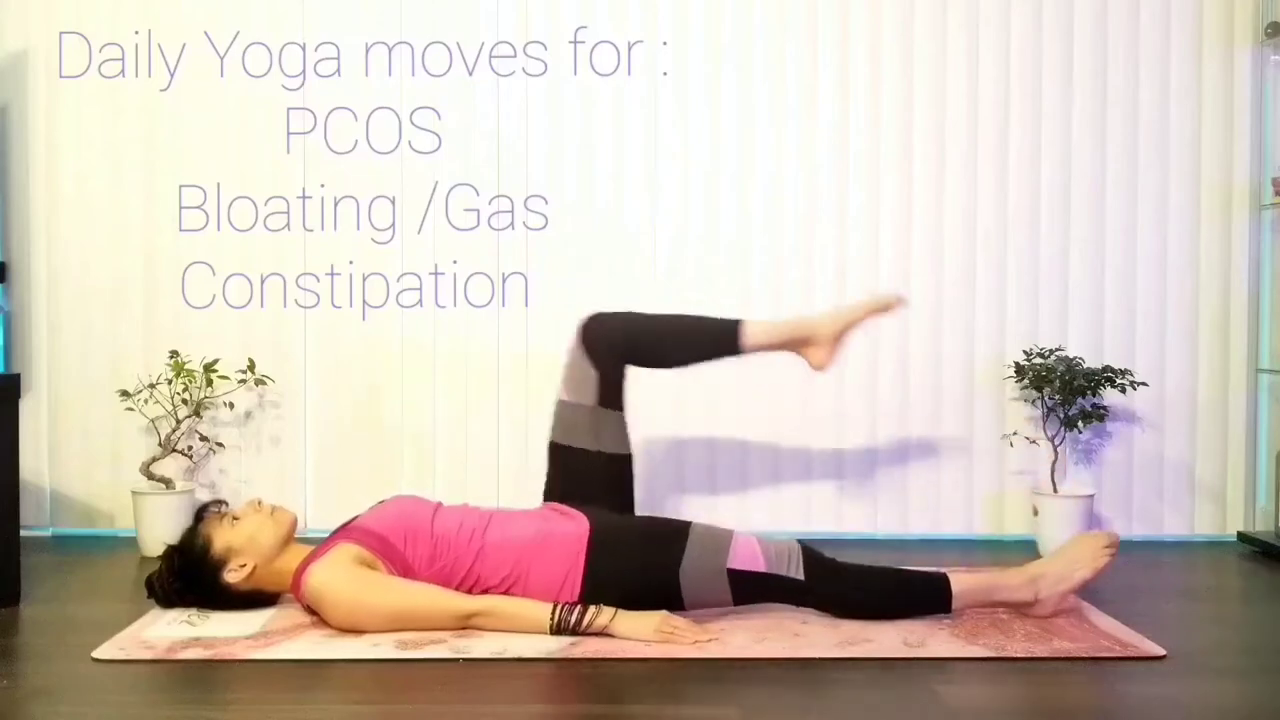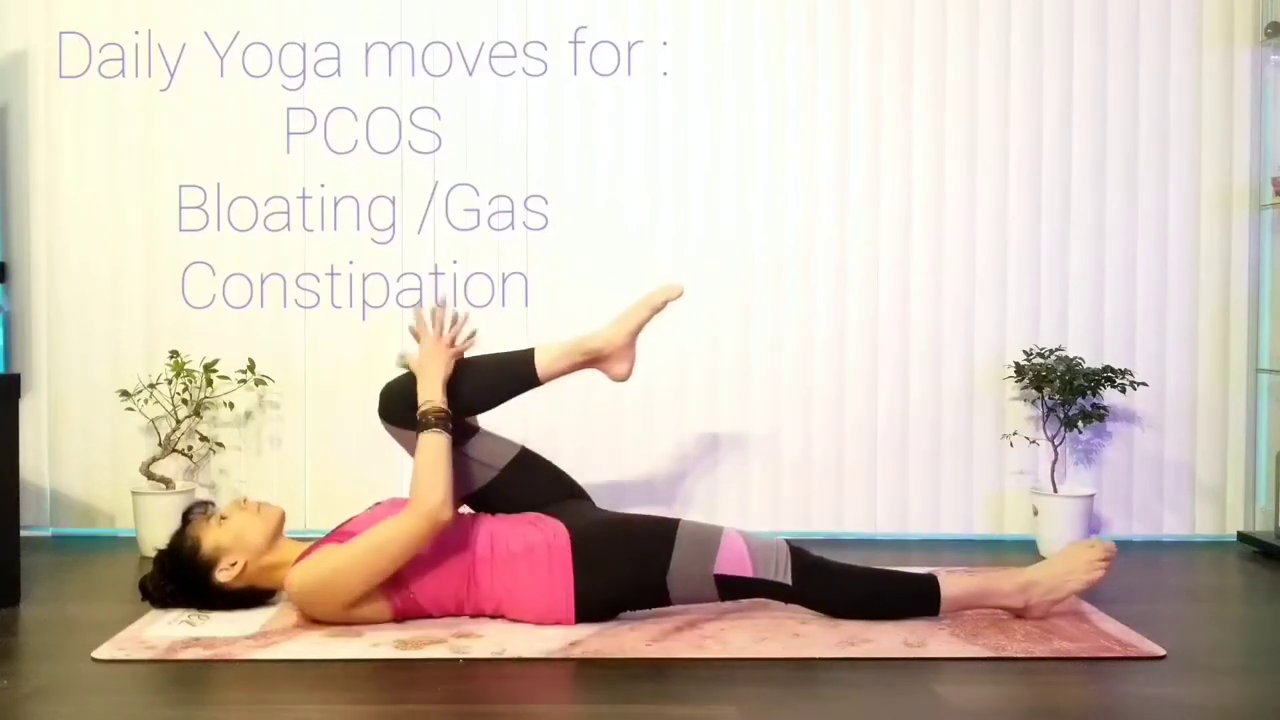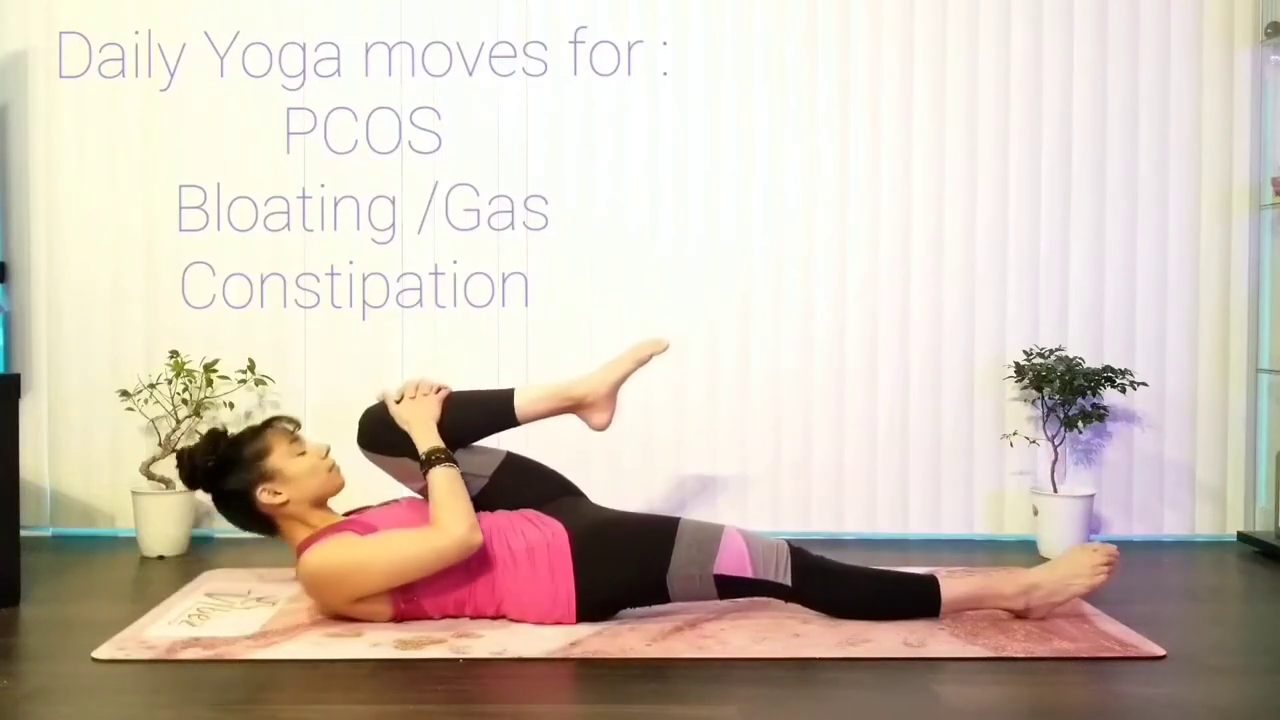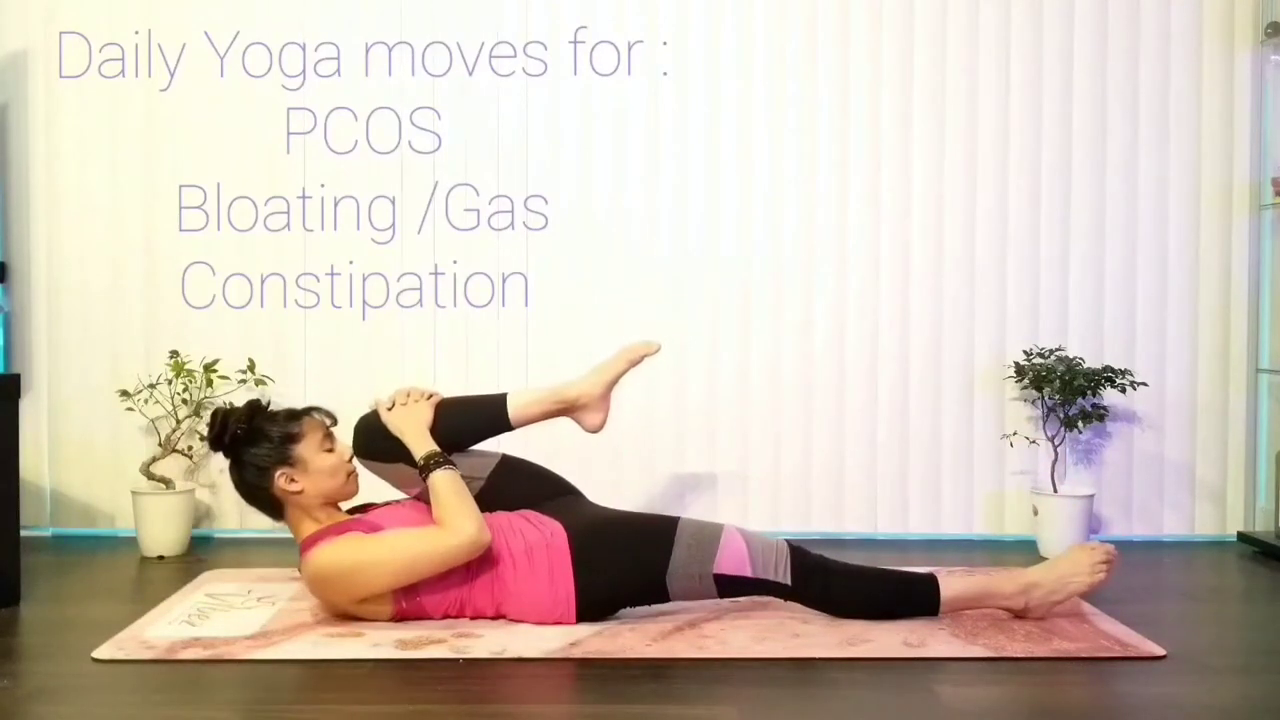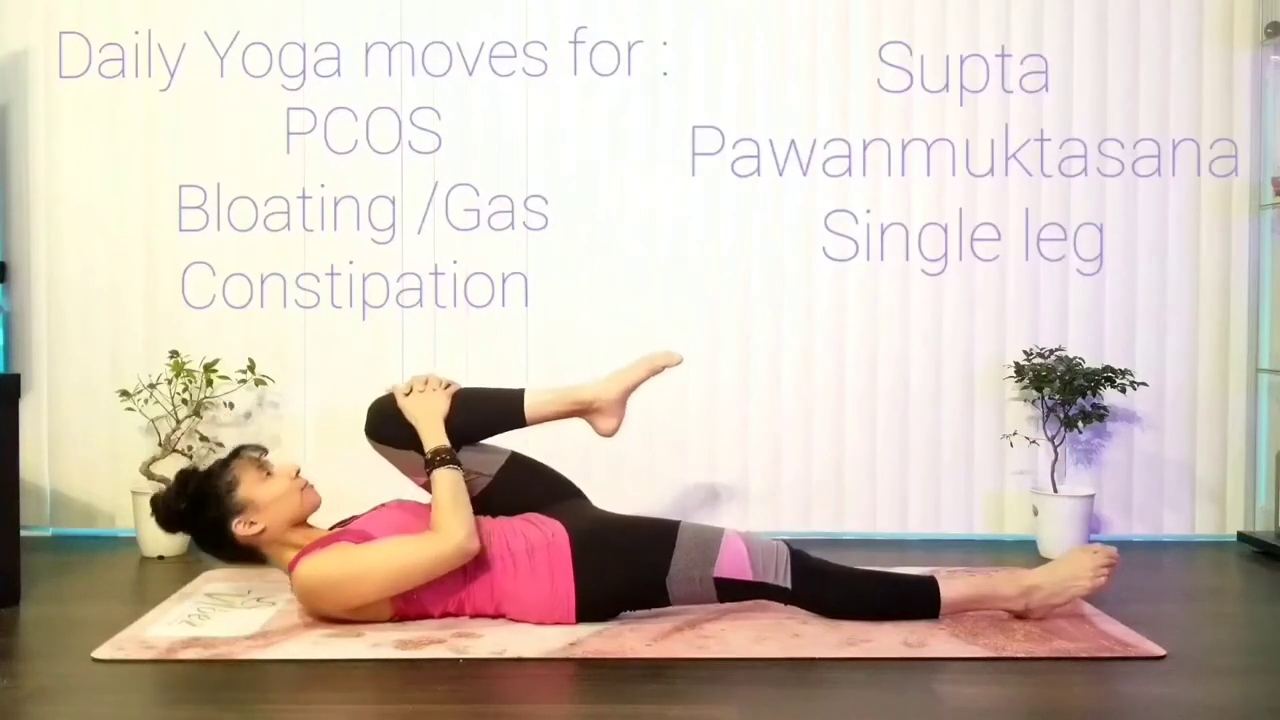
dt=1s
person 1, frame 1
left shoulder: (336, 552)
right shoulder: (331, 588)
right elbow: (471, 610)
right wrist: (613, 621)
left hip: (569, 529)
right hip: (584, 566)
left knee: (598, 338)
right knee: (802, 575)
left ankle: (799, 331)
right ankle: (1019, 586)
person 1, frame 2
left shoulder: (326, 558)
right shoulder: (317, 588)
left elbow: (429, 513)
right elbow: (431, 513)
left wrist: (430, 390)
right wrist: (436, 391)
left hip: (553, 532)
right hip: (569, 575)
left knee: (400, 402)
right knee: (792, 576)
left ankle: (591, 350)
right ankle: (1008, 586)
person 1, frame 3
left shoulder: (337, 534)
right shoulder: (326, 567)
left elbow: (416, 494)
right elbow: (460, 538)
left wrist: (415, 426)
right wrist: (431, 439)
left hip: (556, 530)
right hip: (572, 572)
left knee: (383, 425)
right knee: (786, 571)
right ankle: (1010, 590)
person 1, frame 4
left shoulder: (342, 531)
right shoulder: (331, 567)
right elbow: (467, 539)
left wrist: (405, 434)
right wrist: (424, 446)
left hip: (557, 532)
right hip: (571, 570)
right knee: (783, 570)
right ankle: (1010, 589)
person 1, frame 5
left shoulder: (326, 548)
right shoulder: (322, 582)
right elbow: (457, 544)
left wrist: (423, 426)
right wrist: (436, 438)
left hip: (551, 533)
right hip: (569, 572)
left knee: (388, 417)
right knee: (784, 575)
left ankle: (584, 398)
right ankle: (1013, 590)
